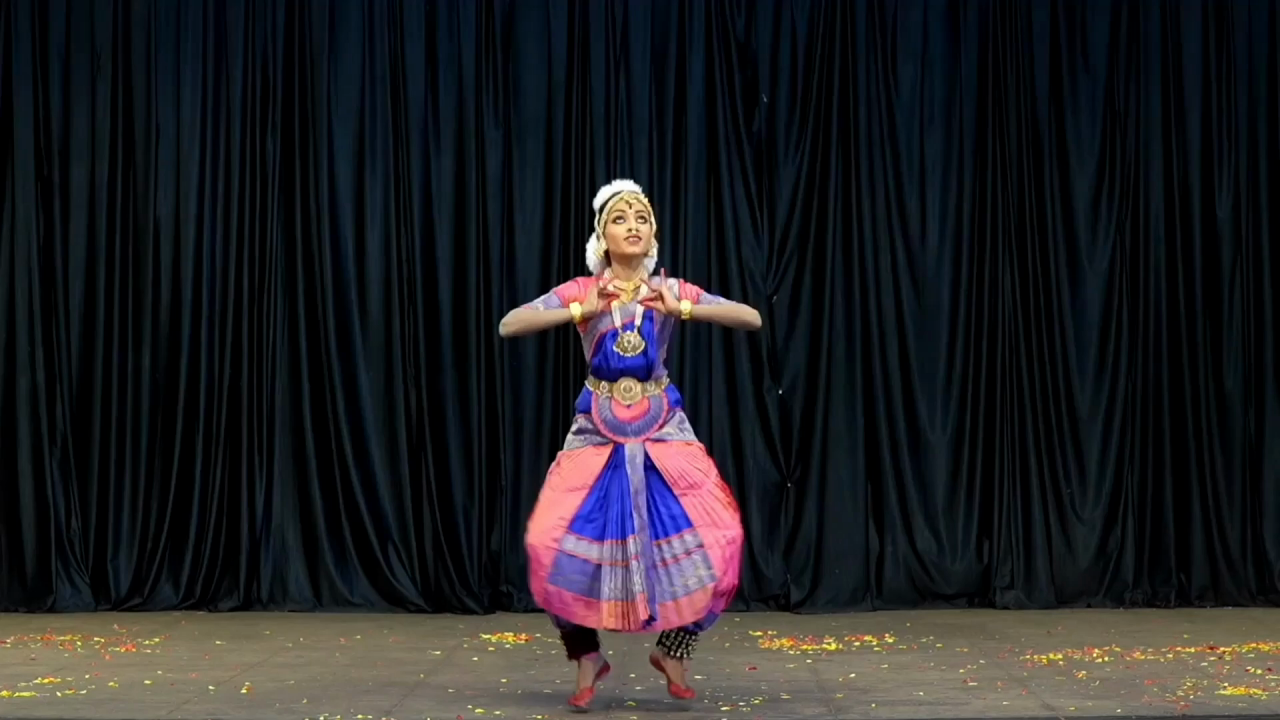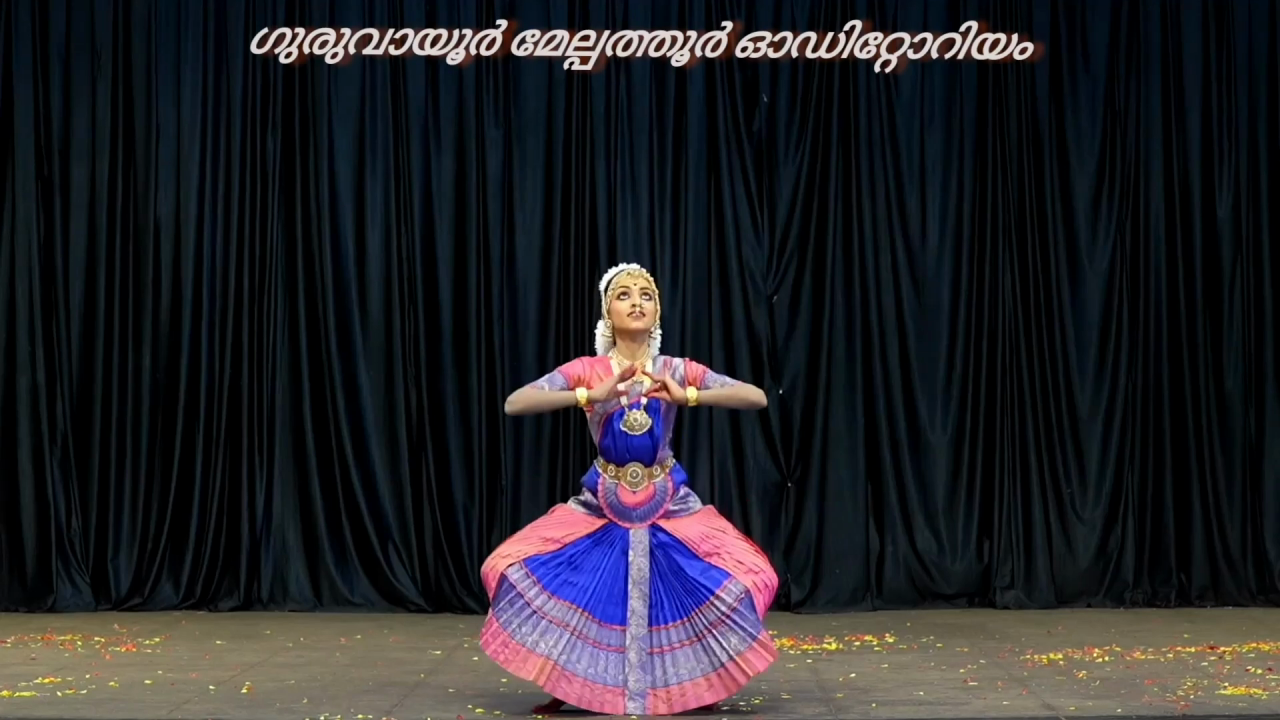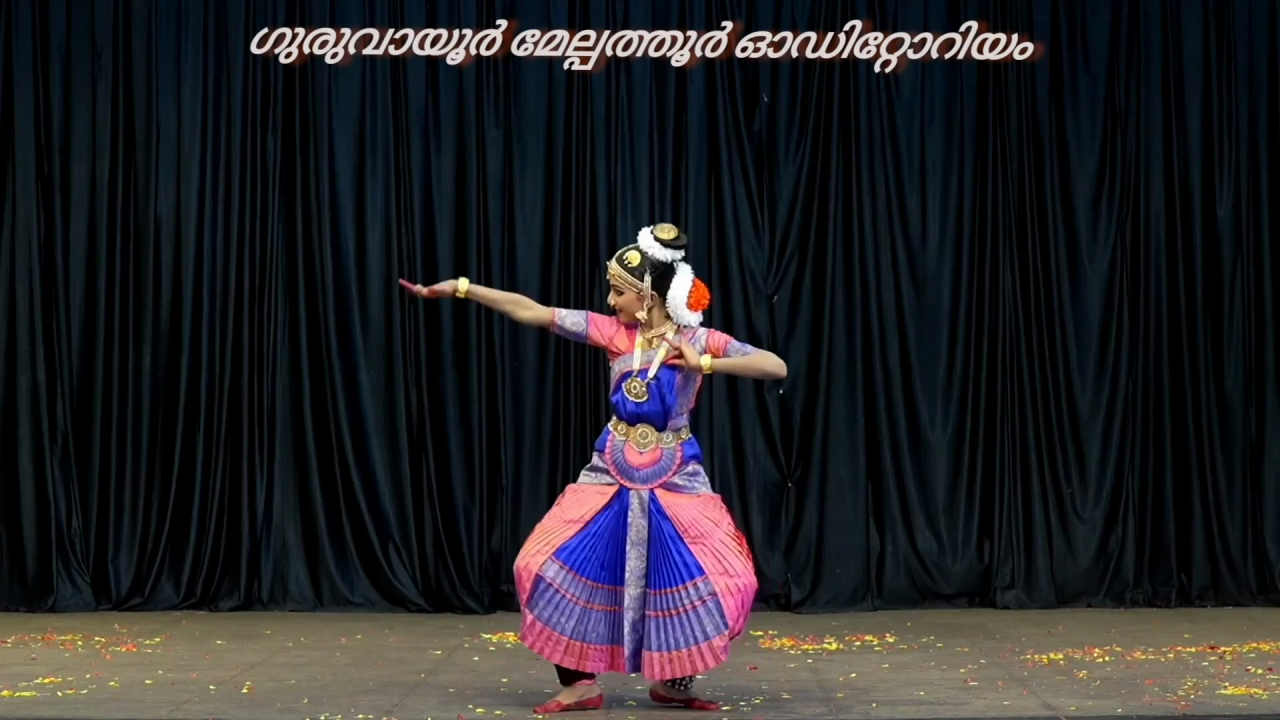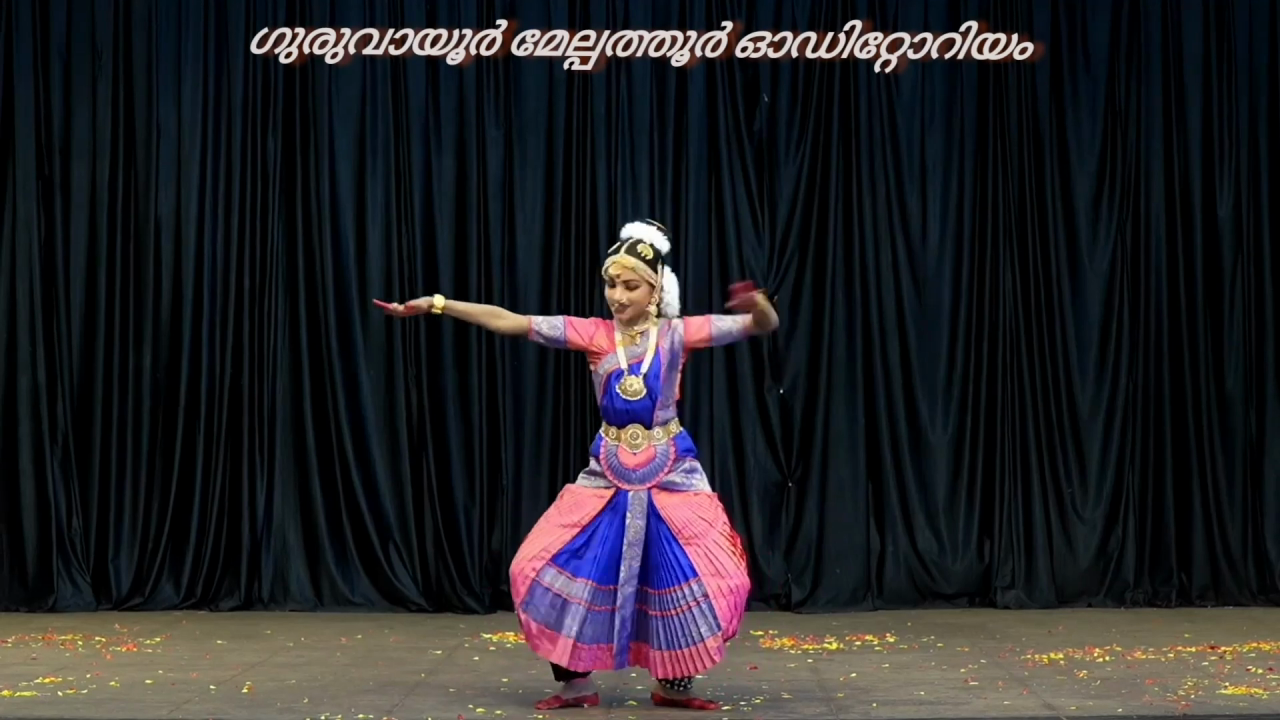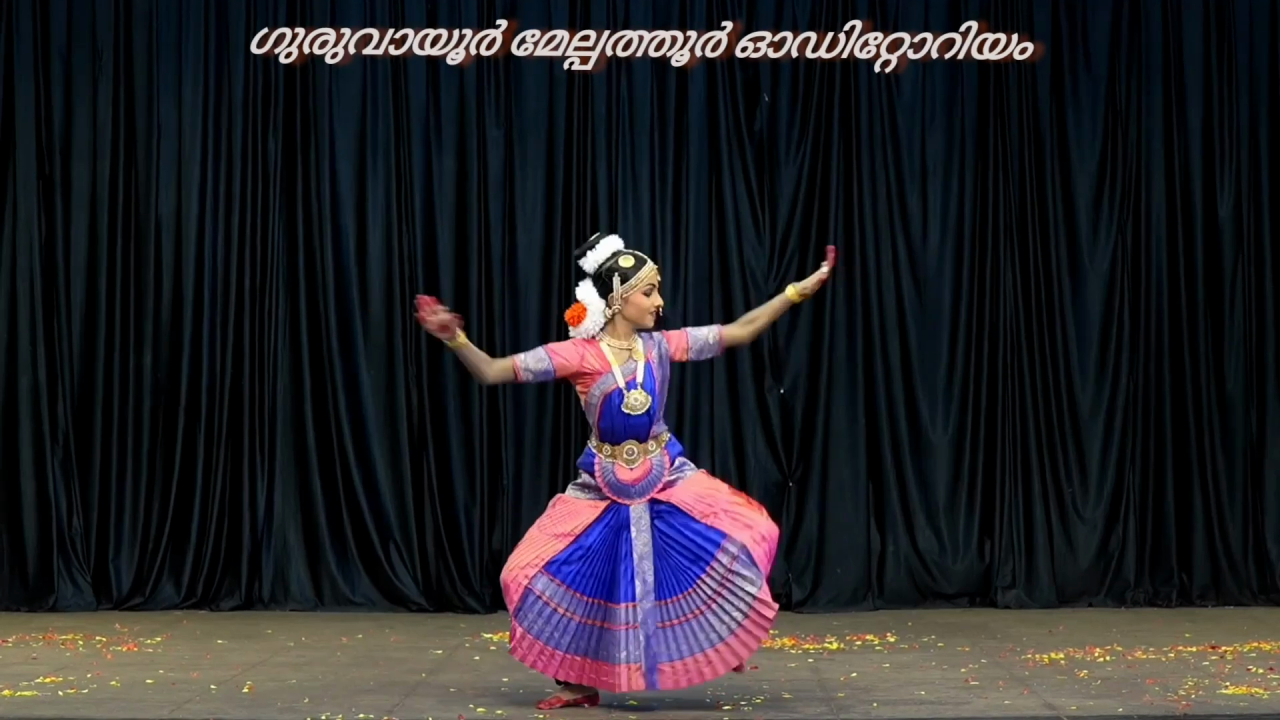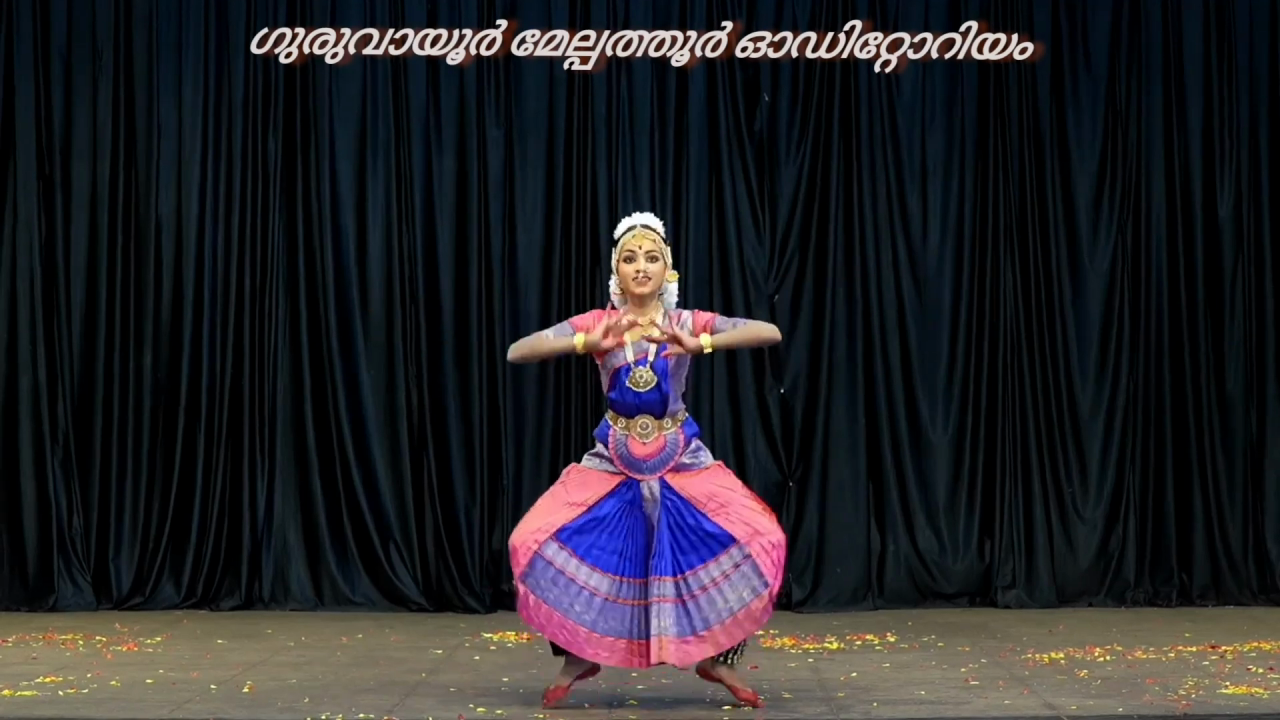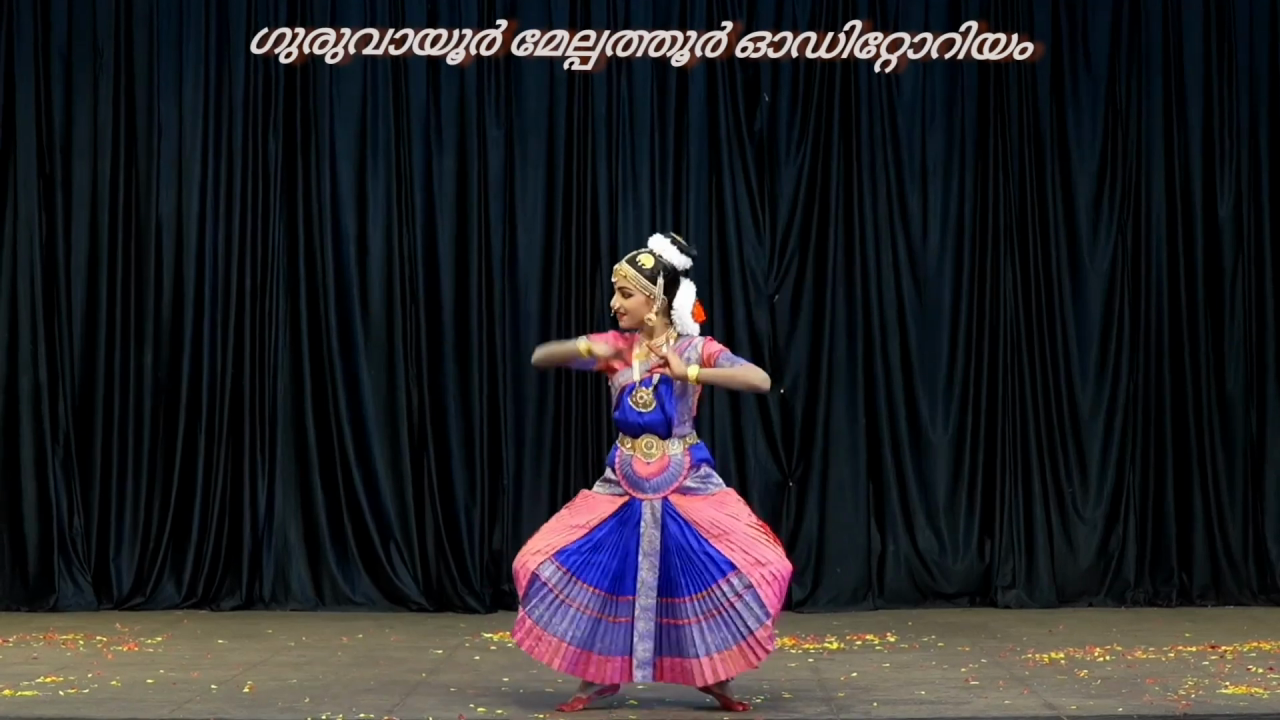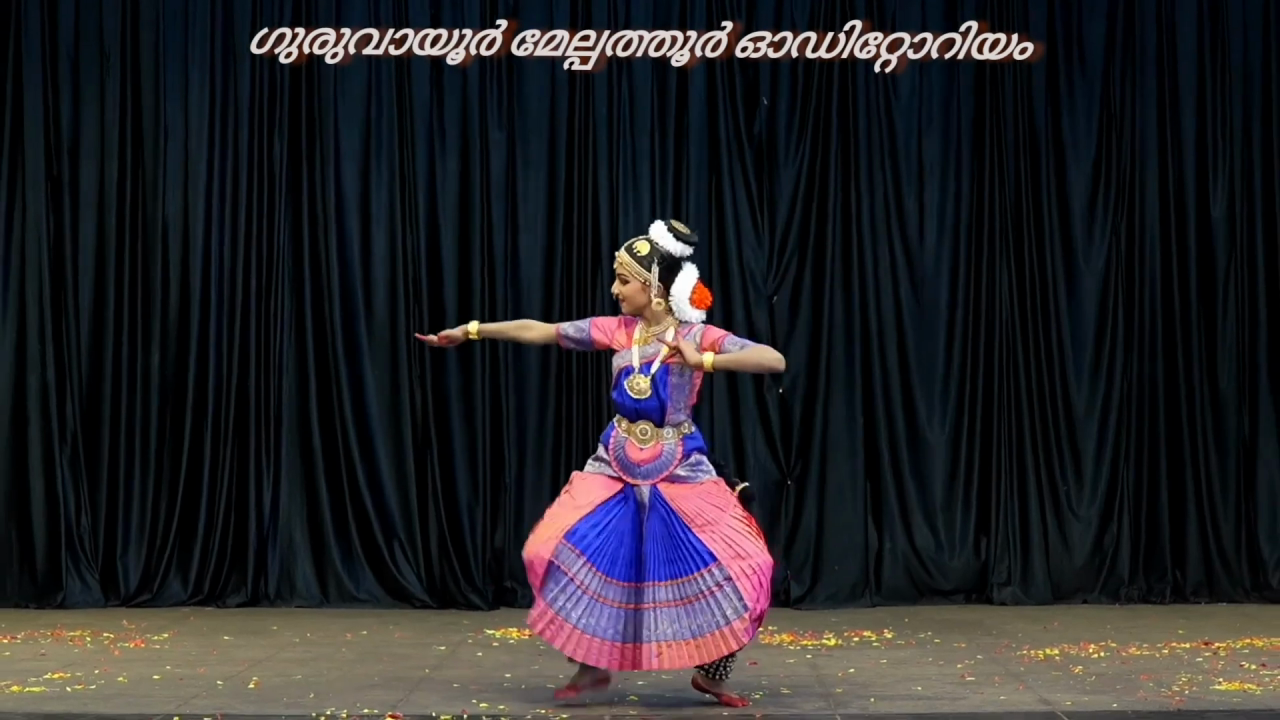
dt=0.3s
person 1, frame 1
left shoulder: (673, 292)
right shoulder: (581, 293)
left elbow: (752, 319)
right elbow: (509, 325)
left wrist: (680, 309)
right wrist: (584, 312)
left hip: (662, 433)
right hip: (597, 435)
left knee: (700, 534)
right knee: (565, 538)
left ankle: (670, 647)
right ankle: (587, 656)
person 1, frame 2
left shoulder: (676, 370)
right shoulder: (587, 371)
left elbow: (757, 397)
right elbow: (515, 403)
left wrist: (686, 395)
right wrist: (591, 396)
left hip: (670, 507)
right hip: (600, 509)
left knee: (745, 580)
right knee: (514, 573)
person 1, frame 3
left shoulder: (700, 341)
right shoulder: (614, 332)
left elbow: (776, 367)
right elbow: (533, 312)
left wrist: (702, 363)
right wrist: (460, 288)
left hip: (675, 479)
right hip: (611, 474)
left knee: (720, 580)
right knee: (552, 565)
left ankle: (673, 682)
right ankle: (581, 681)
person 1, frame 4
left shoulder: (680, 332)
right shoulder: (592, 333)
left elbow: (763, 325)
right elbow: (508, 321)
left wrist: (757, 304)
right wrist: (435, 303)
left hip: (672, 478)
right hip: (607, 477)
left knee: (708, 581)
right knee: (547, 568)
left ankle: (672, 684)
right ankle: (577, 681)
person 1, frame 5
left shoulder: (663, 344)
right shoulder: (575, 354)
left elbow: (739, 331)
right elbow: (492, 371)
left wrist: (801, 288)
right wrist: (454, 337)
left hip: (669, 480)
right hip: (602, 489)
left knee: (744, 538)
right knee: (535, 577)
left ankle: (707, 656)
right ankle: (579, 683)
person 1, frame 6
left shoulder: (687, 323)
right shoulder: (596, 325)
left elbow: (771, 334)
right elbow: (516, 353)
left wrist: (696, 345)
right wrist: (586, 341)
left hip: (680, 462)
right hip: (612, 464)
left knee: (750, 543)
right knee: (543, 545)
left ankle: (715, 659)
right ankle: (578, 659)
person 1, frame 7
left shoulder: (694, 348)
right shoulder: (614, 345)
left elbow: (760, 381)
right elbow: (541, 358)
left wrist: (686, 372)
right wrist: (595, 350)
left hip: (688, 487)
right hip: (621, 486)
left knee: (755, 572)
right knee: (545, 566)
left ankle: (716, 677)
right ankle: (598, 675)
person 1, frame 8
left shoulder: (699, 336)
right shoulder: (616, 330)
left elbow: (775, 360)
right elbow: (541, 331)
left wrist: (703, 361)
right wrist: (471, 330)
left hip: (679, 473)
right hip: (614, 469)
left knee: (740, 569)
right knee: (554, 552)
left ankle: (711, 673)
right ankle: (592, 665)
